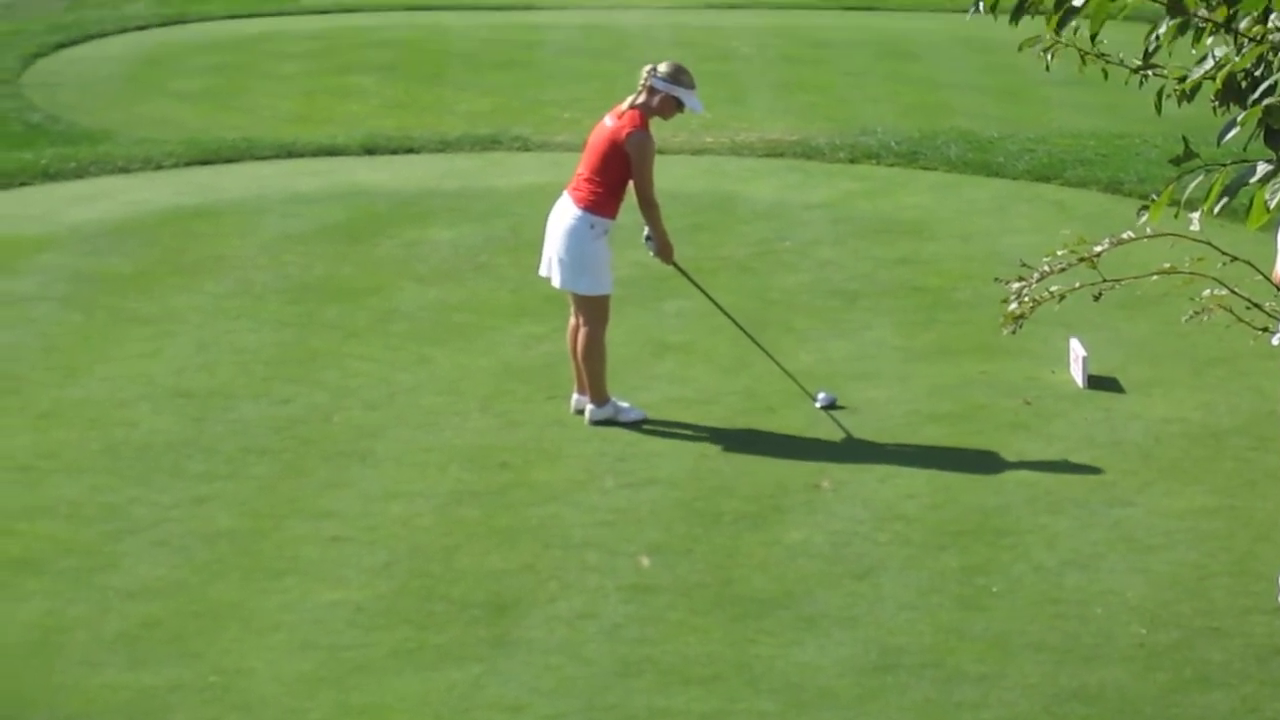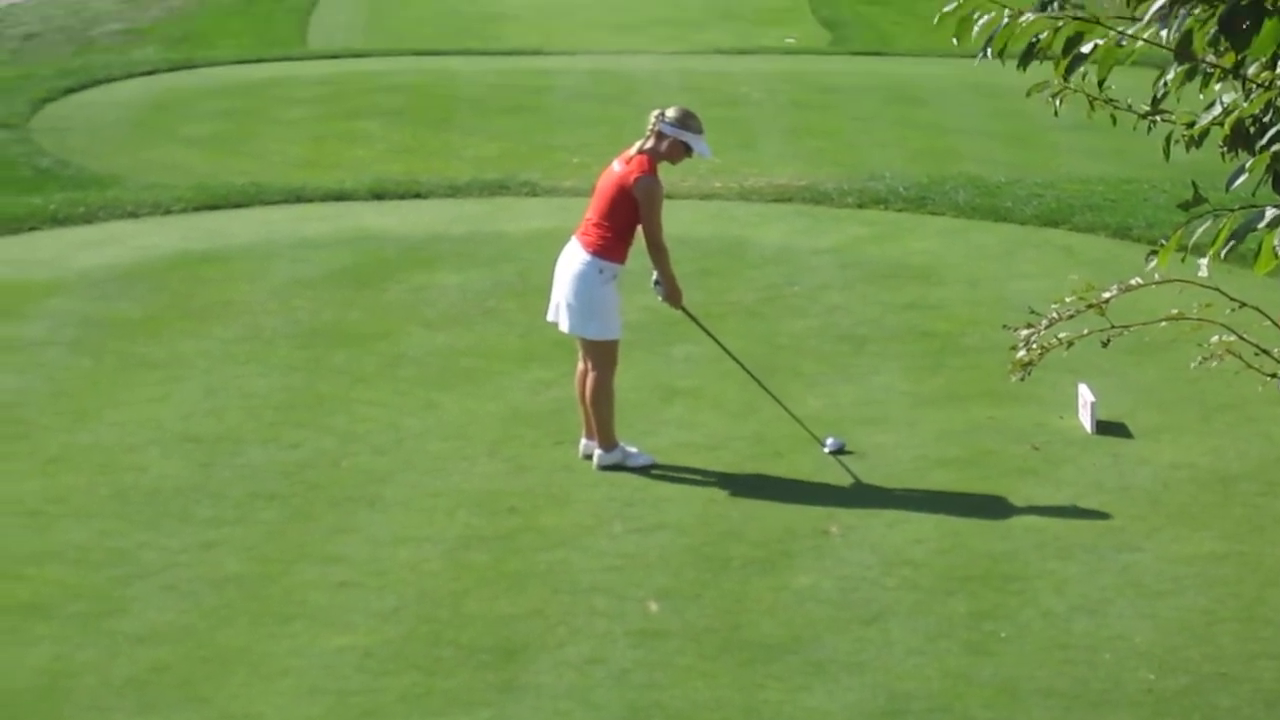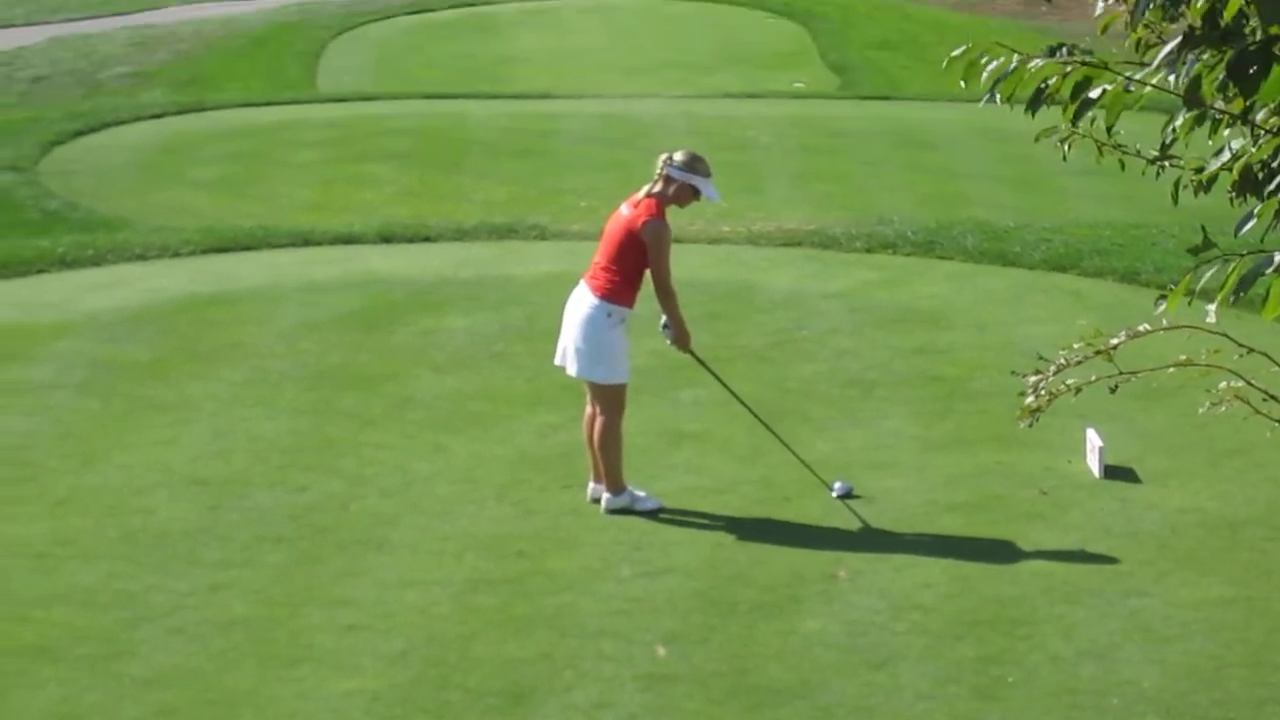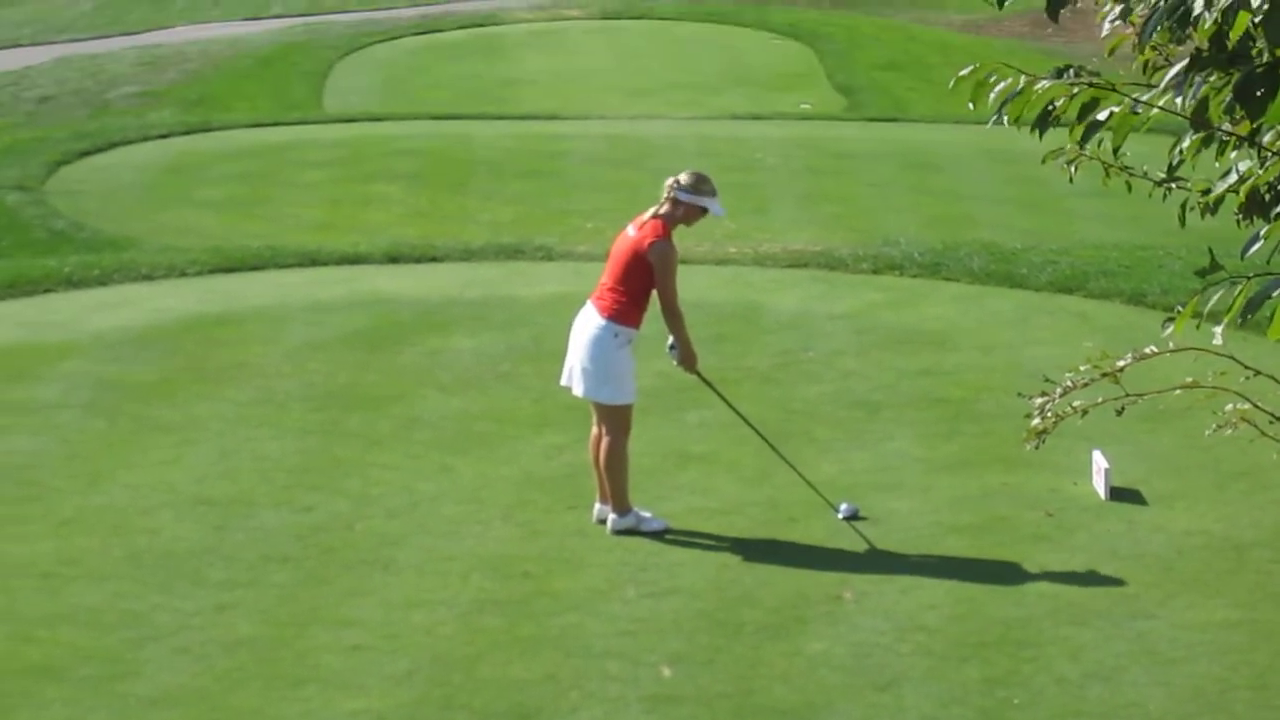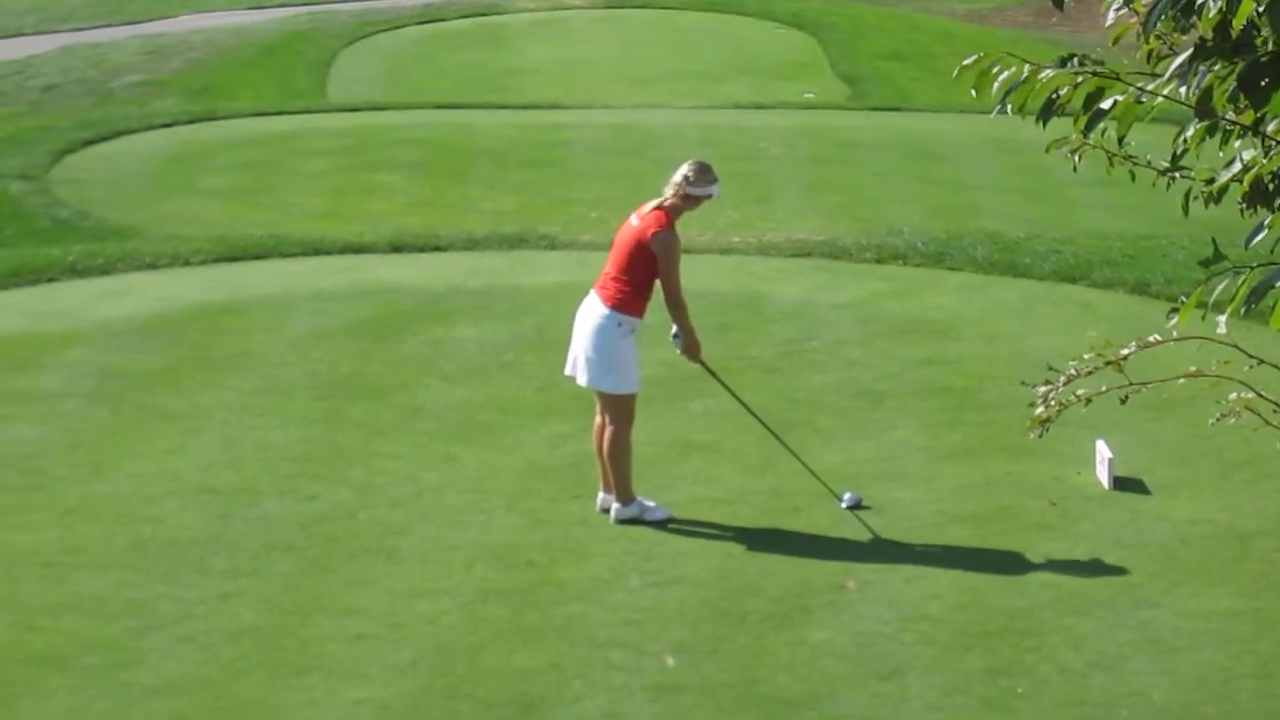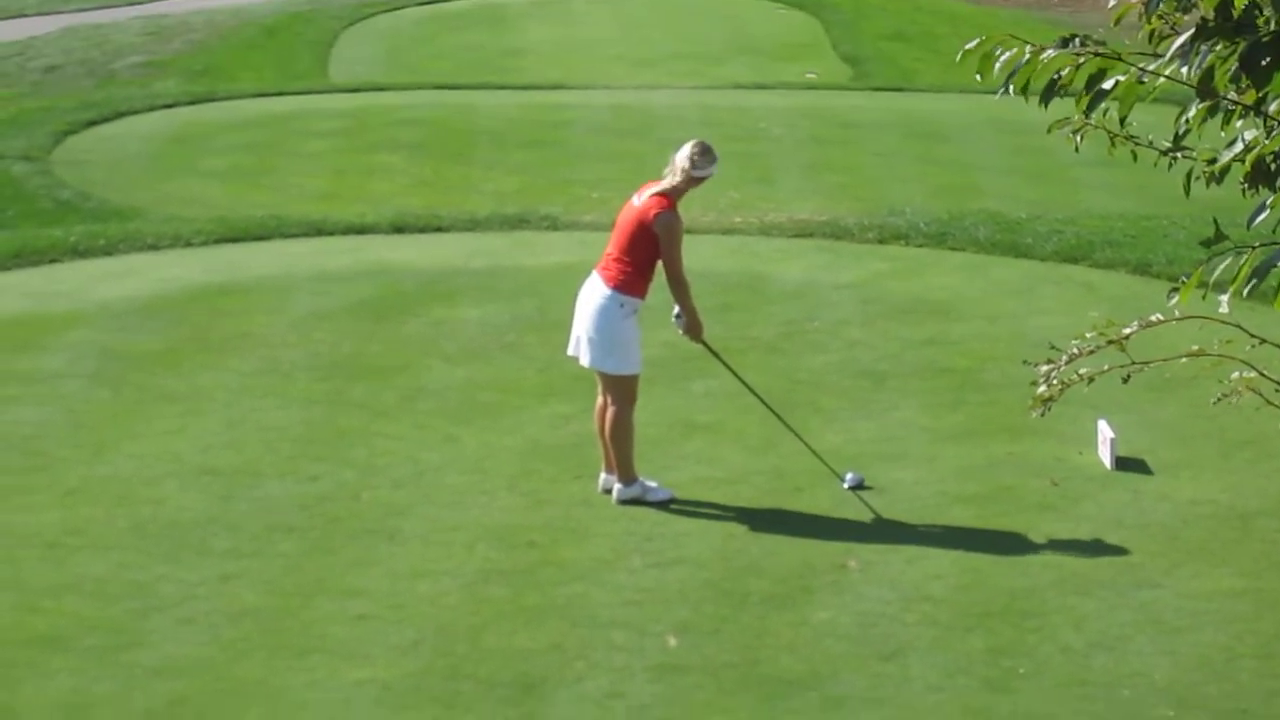
dt=0.1s
person 1, frame 1
left shoulder: (622, 112)
right shoulder: (638, 136)
right elbow: (646, 198)
left wrist: (651, 232)
right wrist: (662, 241)
left hip: (570, 214)
right hip: (585, 226)
left knee: (581, 316)
right knee: (595, 321)
left ankle: (583, 393)
right ankle: (599, 404)
person 1, frame 2
left shoulder: (630, 157)
right shoulder: (647, 181)
right elbow: (655, 243)
left wrist: (660, 276)
right wrist: (671, 285)
left hip: (579, 259)
right hip: (594, 271)
left knee: (589, 360)
right knee: (603, 366)
left ankle: (591, 438)
right ankle: (607, 449)
person 1, frame 3
left shoulder: (638, 200)
right shoulder: (655, 225)
right elbow: (663, 287)
left wrist: (669, 320)
right wrist: (679, 329)
left hip: (587, 303)
right hip: (602, 315)
left knee: (597, 404)
right knee: (611, 410)
left ankle: (599, 482)
right ankle: (615, 493)
person 1, frame 4
left shoulder: (645, 221)
right shoulder: (661, 246)
right elbow: (670, 307)
left wrist: (676, 340)
right wrist: (686, 349)
left hip: (594, 323)
right hip: (609, 335)
left knee: (603, 424)
right knee: (617, 430)
left ankle: (605, 503)
right ankle: (621, 513)
person 1, frame 5
left shoulder: (648, 211)
right shoulder: (664, 236)
right elbow: (673, 297)
left wrist: (679, 329)
right wrist: (690, 338)
left hip: (596, 312)
right hip: (612, 325)
left knee: (607, 414)
right knee: (621, 420)
left ankle: (609, 492)
right ankle: (625, 503)
person 1, frame 6
left shoulder: (648, 191)
right shoulder: (666, 216)
right elbow: (675, 276)
left wrist: (682, 310)
right wrist: (692, 318)
left hip: (599, 293)
right hip: (615, 305)
left knee: (608, 394)
right knee: (623, 400)
left ankle: (611, 472)
right ankle: (626, 483)
